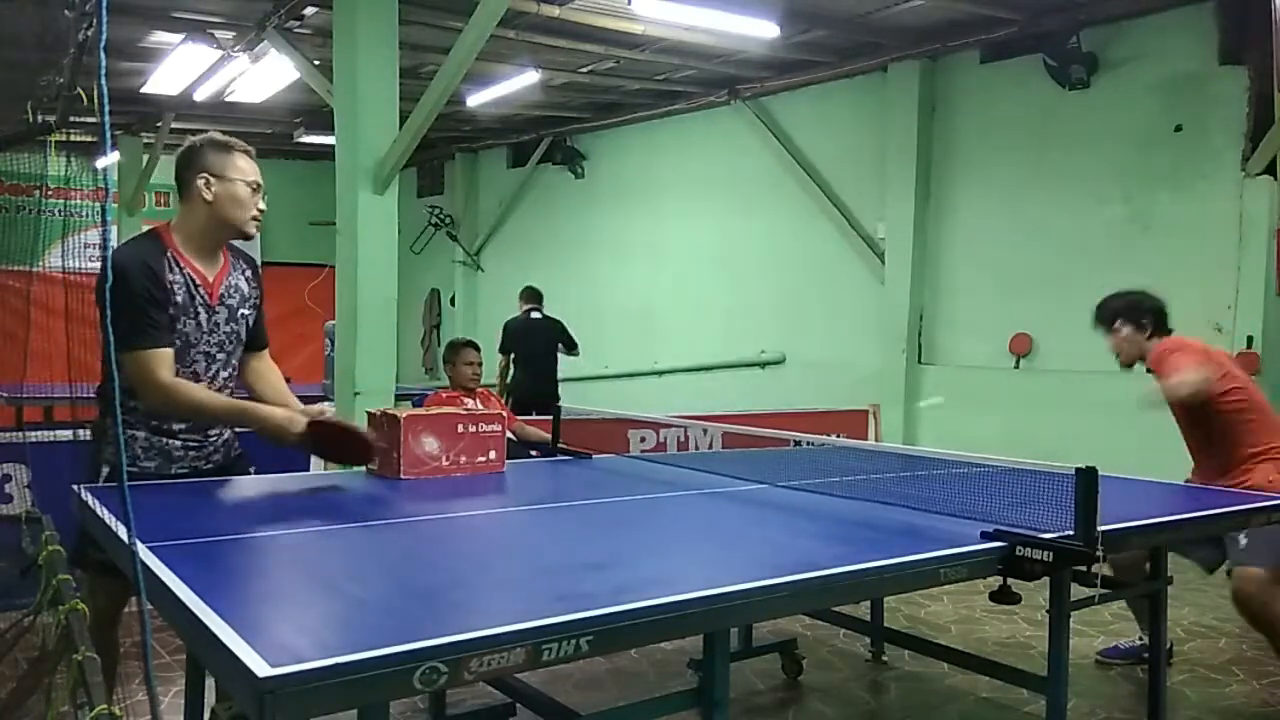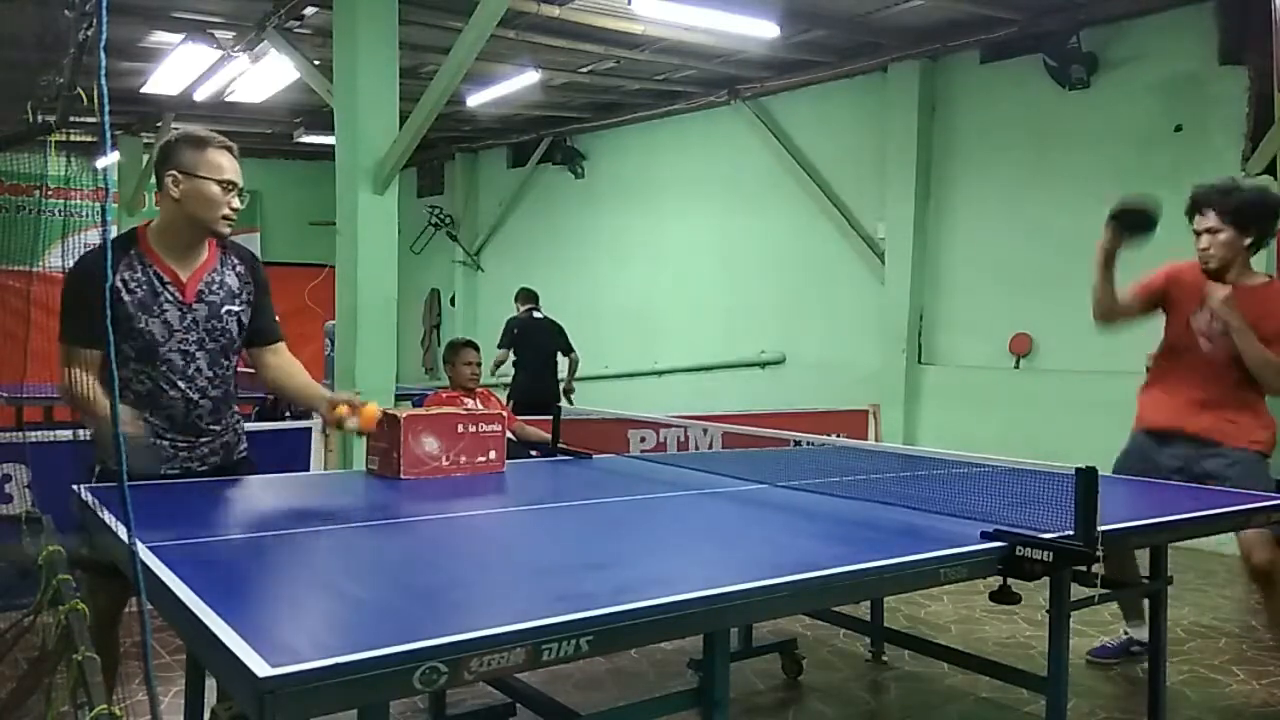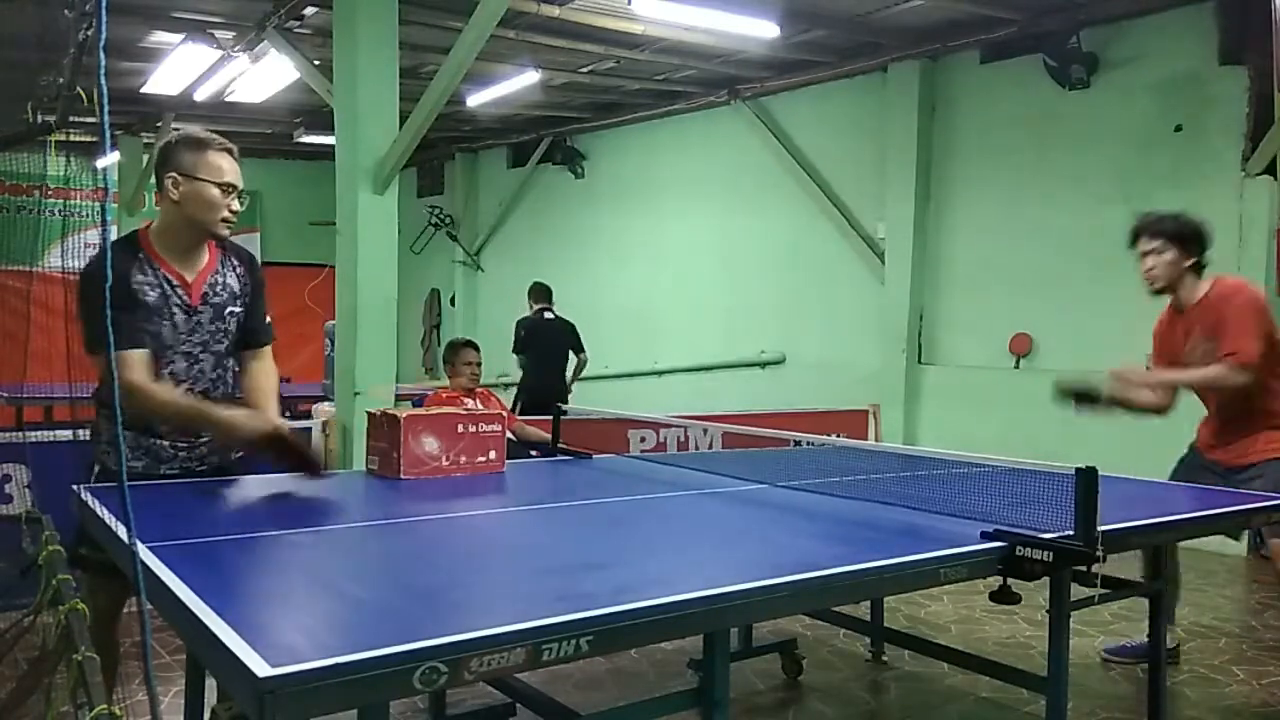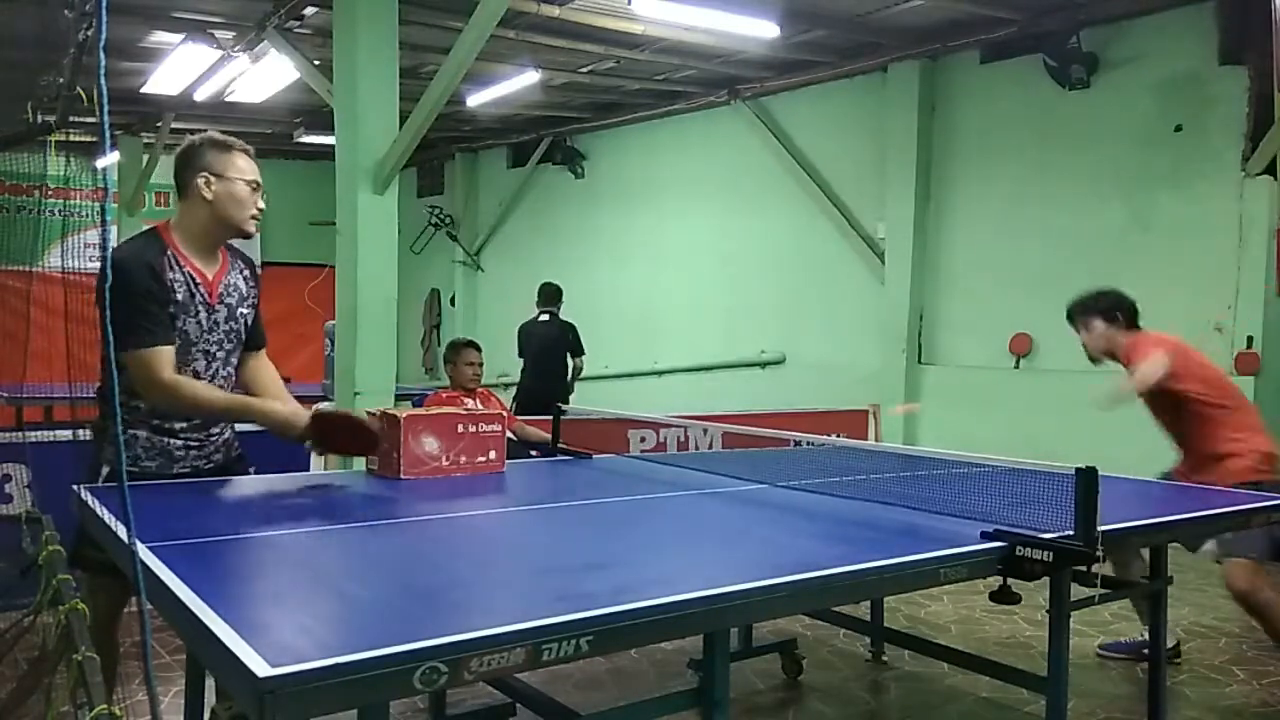
dt=0.4s
person 1, frame 1
left shoulder: (246, 272)
right shoulder: (135, 267)
right elbow: (156, 386)
left wrist: (296, 411)
right wrist: (261, 419)
left hip: (219, 462)
right hip: (138, 468)
right knee: (103, 606)
person 1, frame 2
left shoulder: (243, 267)
right shoulder: (101, 271)
left elbow: (270, 355)
right elbow: (78, 373)
left wrist: (325, 400)
right wrist: (106, 414)
left hip: (221, 463)
right hip: (134, 470)
right knee: (103, 607)
person 1, frame 3
left shoulder: (241, 266)
right shoulder: (112, 273)
left elbow: (258, 356)
right elbow: (134, 386)
left wrist: (268, 421)
right wrist: (222, 418)
left hip: (220, 465)
right hip: (132, 467)
right knee: (103, 607)
person 1, frame 4
left shoulder: (244, 270)
right shoulder: (135, 266)
right elbow: (157, 383)
left wrist: (295, 413)
right wrist: (264, 413)
left hip: (218, 461)
right hip: (139, 466)
right knee: (103, 605)
person 2, frame 1
left shoulder: (1175, 352)
right shoulder: (1172, 361)
left elbow: (1196, 382)
right hip: (1215, 484)
left knee: (1249, 588)
right knee: (1122, 551)
right ankle: (1152, 640)
person 2, frame 2
right shoulder: (1179, 279)
right elbow: (1106, 315)
left wrist: (1233, 322)
right wrist: (1108, 254)
left hip: (1235, 444)
right hip: (1159, 436)
right ankle: (1137, 633)
person 2, frame 3
left shoulder: (1238, 297)
right shoulder: (1167, 325)
left elbow: (1239, 376)
right elbow: (1160, 401)
left wrist: (1153, 375)
right wrist: (1109, 395)
right hip: (1214, 448)
right ankle: (1162, 638)
person 2, frame 4
left shoulder: (1147, 345)
right shoulder: (1145, 357)
left elbow: (1155, 369)
left wrist: (1125, 390)
left hip: (1242, 469)
right hip: (1198, 470)
left knee: (1243, 581)
